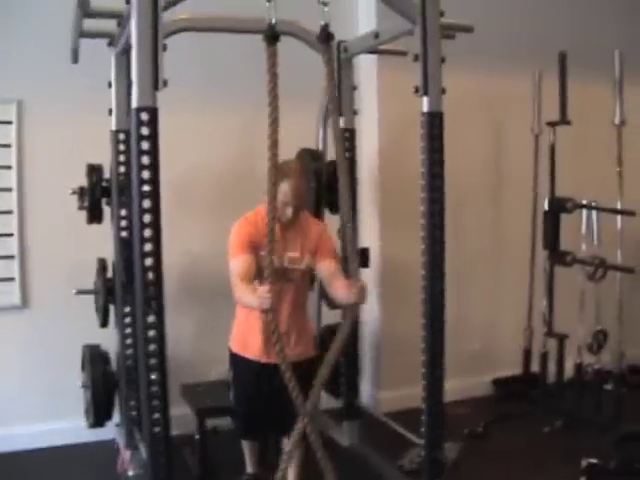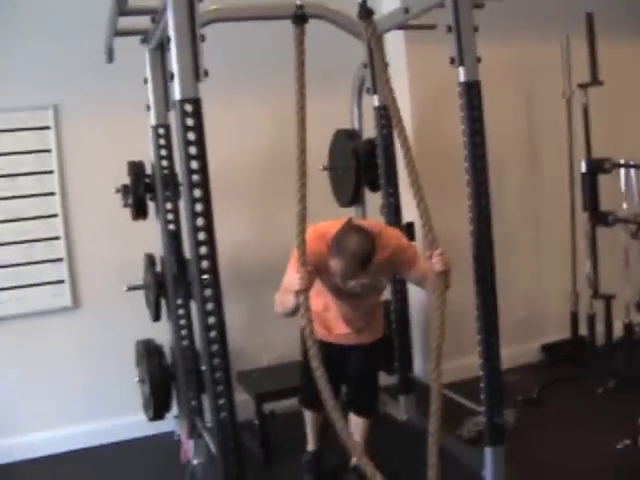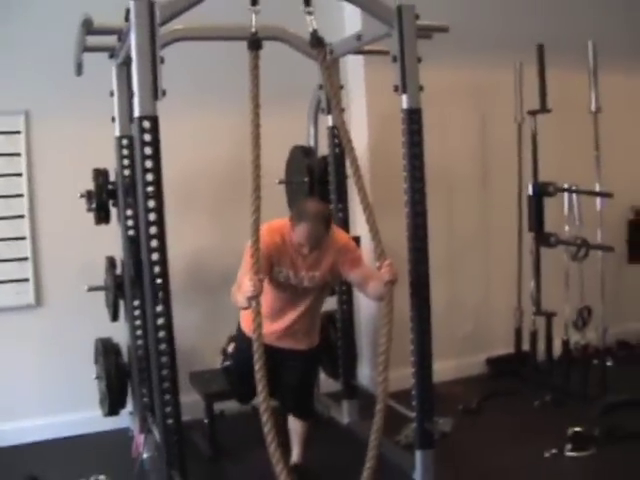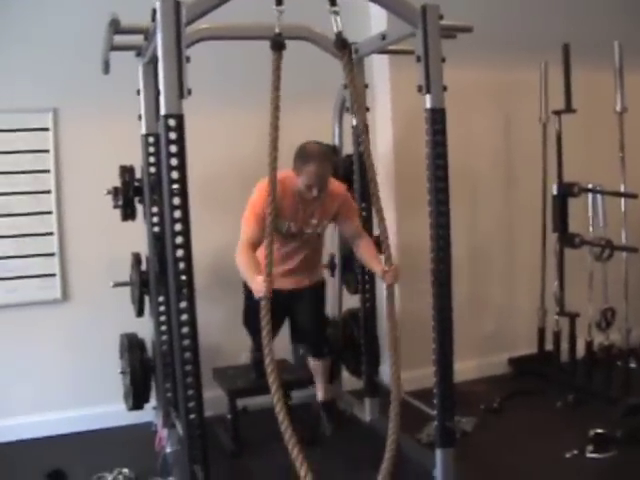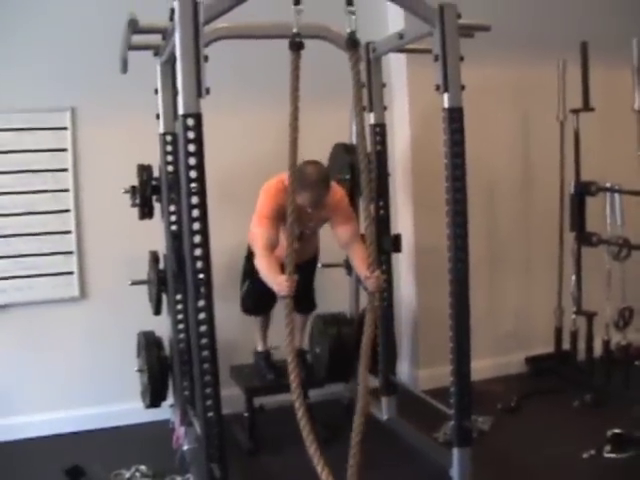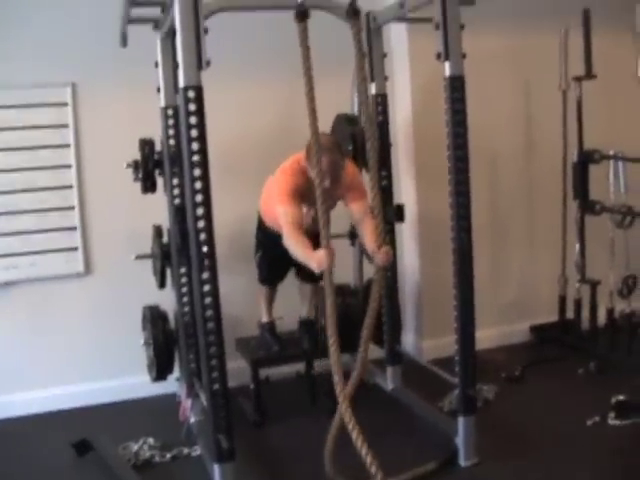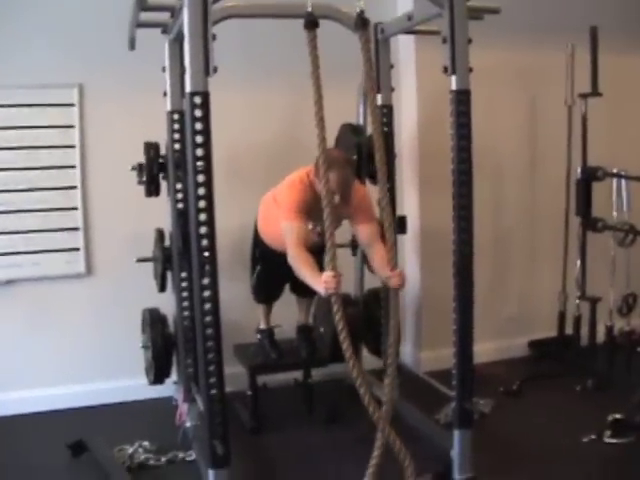
dt=0.7s
person 1, frame 1
left shoulder: (317, 232)
right shoulder: (247, 228)
left elbow: (334, 282)
right elbow: (239, 284)
left wrist: (351, 292)
right wrist: (256, 299)
left hip: (297, 347)
right hip: (250, 346)
left knee: (295, 420)
right knee: (249, 416)
person 1, frame 2
left shoulder: (393, 244)
right shoulder: (315, 241)
left elbow: (428, 280)
right elbow: (281, 305)
left wrist: (438, 272)
right wrist: (295, 294)
left hip: (365, 332)
right hip: (322, 329)
left knee: (362, 398)
right knee: (314, 394)
right ankle: (312, 452)
person 1, frame 3
left shoulder: (340, 244)
right shoulder: (269, 236)
left elbow: (367, 285)
right elbow: (238, 291)
left wrist: (383, 281)
right wrist: (245, 296)
left hip: (301, 339)
right hip: (257, 332)
left knee: (299, 403)
right knee: (240, 388)
right ankle: (234, 350)
person 1, frame 4
left shoulder: (338, 193)
right shoulder: (269, 190)
left elbow: (356, 235)
right elbow: (244, 246)
left wrist: (379, 267)
right wrist: (256, 280)
left hip: (308, 279)
right hip: (267, 278)
left knee: (316, 340)
right knee: (260, 334)
left ankle: (323, 397)
right ankle: (258, 359)
person 1, frame 5
left shoulder: (336, 197)
right shoulder: (273, 193)
left elbow: (351, 241)
right elbow: (263, 251)
left wrist: (366, 274)
right wrist: (276, 282)
left hip: (304, 253)
right hip: (269, 253)
left knee: (304, 303)
right knee: (258, 302)
left ankle: (299, 349)
right ankle: (261, 350)
person 1, frame 6
left shoulder: (350, 175)
right shoulder: (289, 174)
left elbow: (363, 218)
right elbow: (290, 232)
left wrist: (376, 251)
right wrist: (312, 258)
left hip: (315, 222)
right hip: (276, 223)
left knee: (312, 272)
right knee: (270, 273)
left ankle: (307, 319)
right ankle: (266, 322)
person 1, frame 7
left shoulder: (358, 195)
right shoulder: (295, 188)
left elbow: (371, 243)
right elbow: (295, 249)
left wrist: (387, 274)
right wrist: (318, 282)
left hip: (313, 237)
right hip: (272, 237)
left knee: (307, 285)
right knee: (266, 289)
left ankle: (304, 327)
right ankle: (264, 328)
